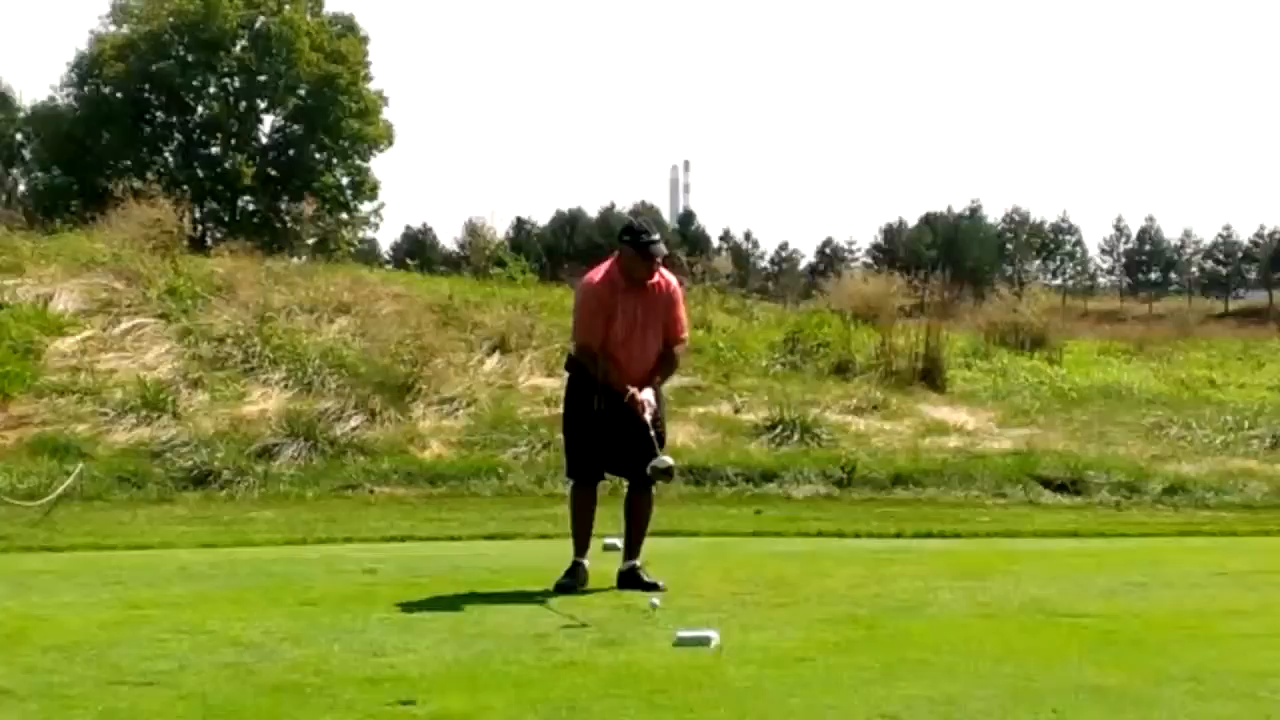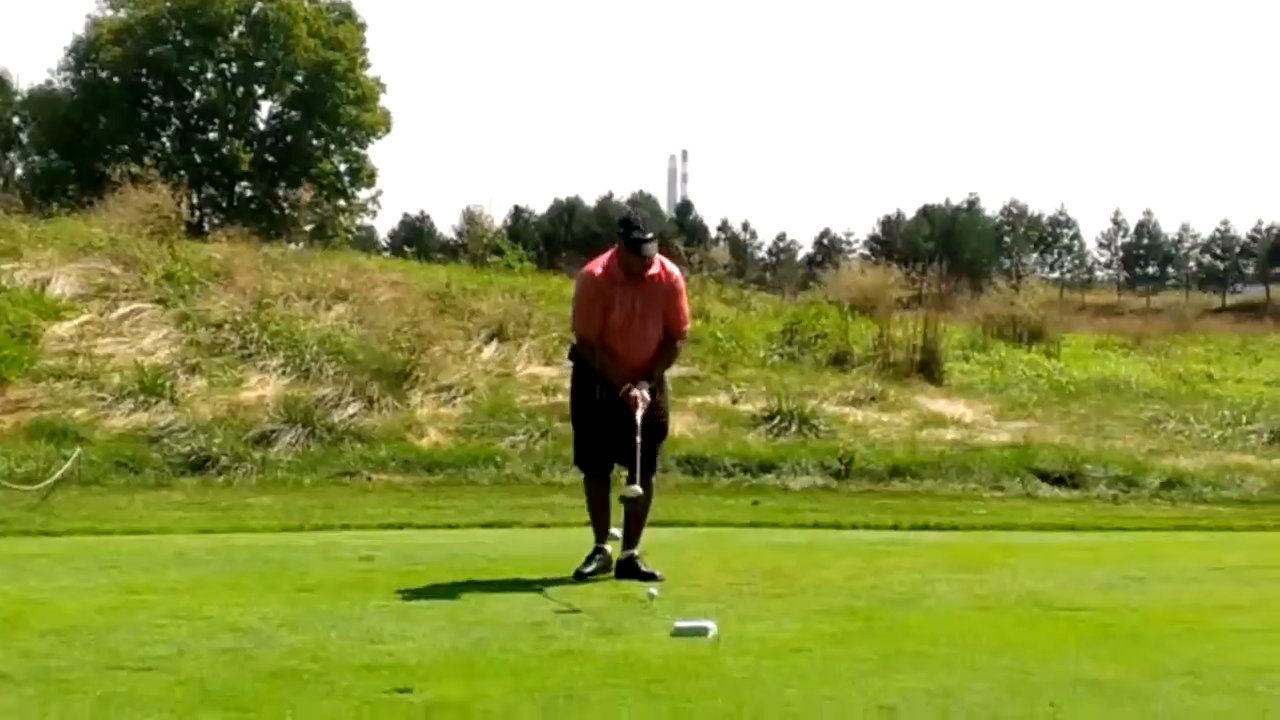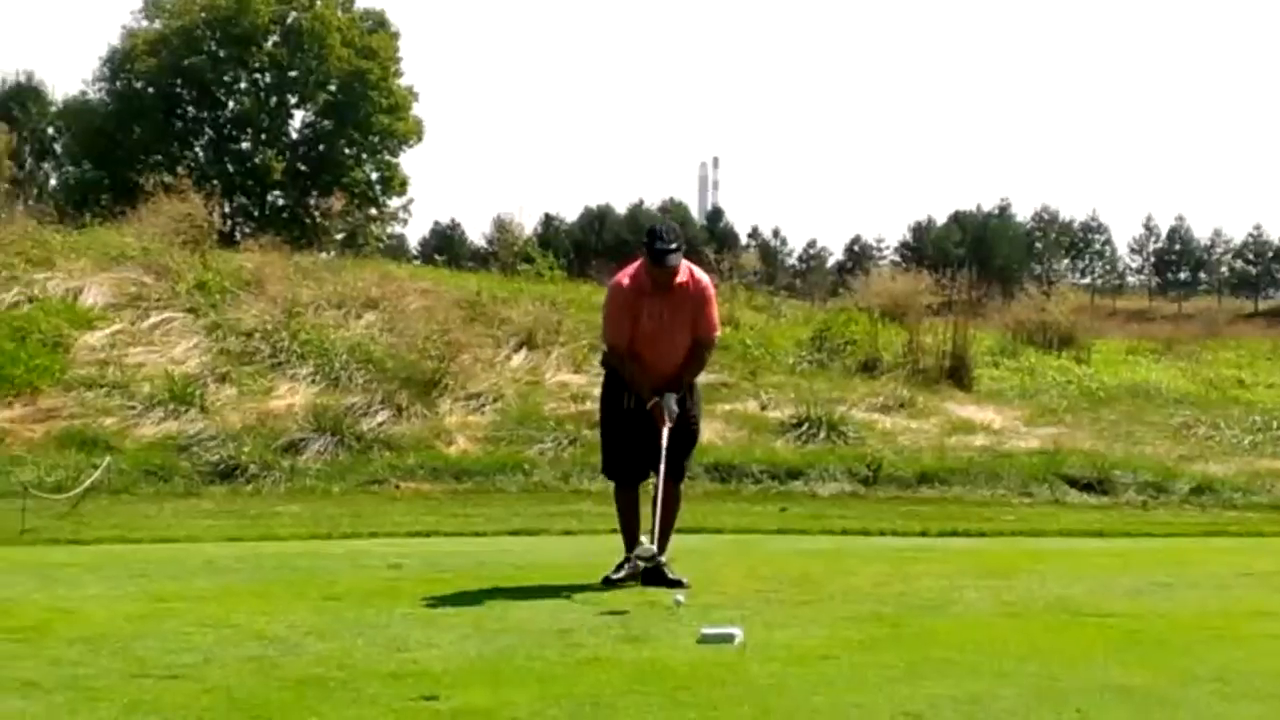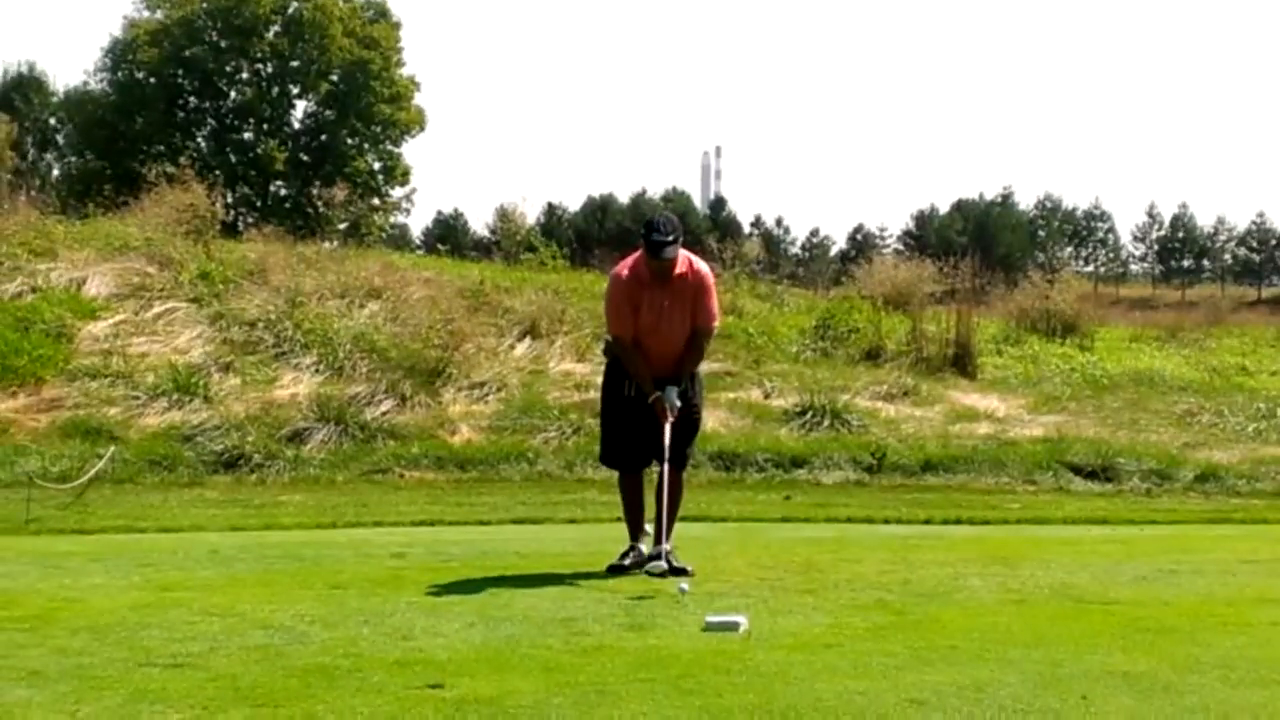
dt=0.2s
person 1, frame 1
left shoulder: (667, 286)
right shoulder: (594, 286)
left elbow: (675, 344)
right elbow: (587, 351)
left wrist: (652, 388)
right wrist: (624, 390)
left hip: (644, 393)
right hip: (595, 391)
left knee: (644, 480)
right knee: (585, 476)
left ankle: (631, 565)
right ankle: (579, 563)
person 1, frame 2
left shoulder: (670, 277)
right shoulder: (593, 277)
left elbow: (676, 337)
right elbow: (587, 342)
left wrist: (648, 381)
right wrist: (622, 386)
left hip: (647, 382)
right hip: (597, 381)
left knee: (644, 470)
right knee: (596, 467)
left ankle: (630, 554)
right ankle: (601, 548)
person 1, frame 3
left shoulder: (700, 285)
right shoulder: (622, 287)
left elbow: (704, 345)
right elbow: (618, 353)
left wrist: (675, 392)
right wrist: (650, 400)
left hip: (678, 389)
right hip: (628, 389)
left knee: (672, 477)
right knee: (626, 476)
left ankle: (658, 560)
right ankle: (631, 558)
person 1, frame 4
left shoulder: (700, 275)
right shoulder: (622, 279)
left elbow: (702, 335)
right elbow: (624, 345)
left wrist: (676, 386)
right wrist: (652, 394)
left hip: (680, 378)
right hip: (630, 377)
left knee: (675, 464)
right knee: (629, 463)
left ankle: (663, 548)
right ankle: (636, 546)
